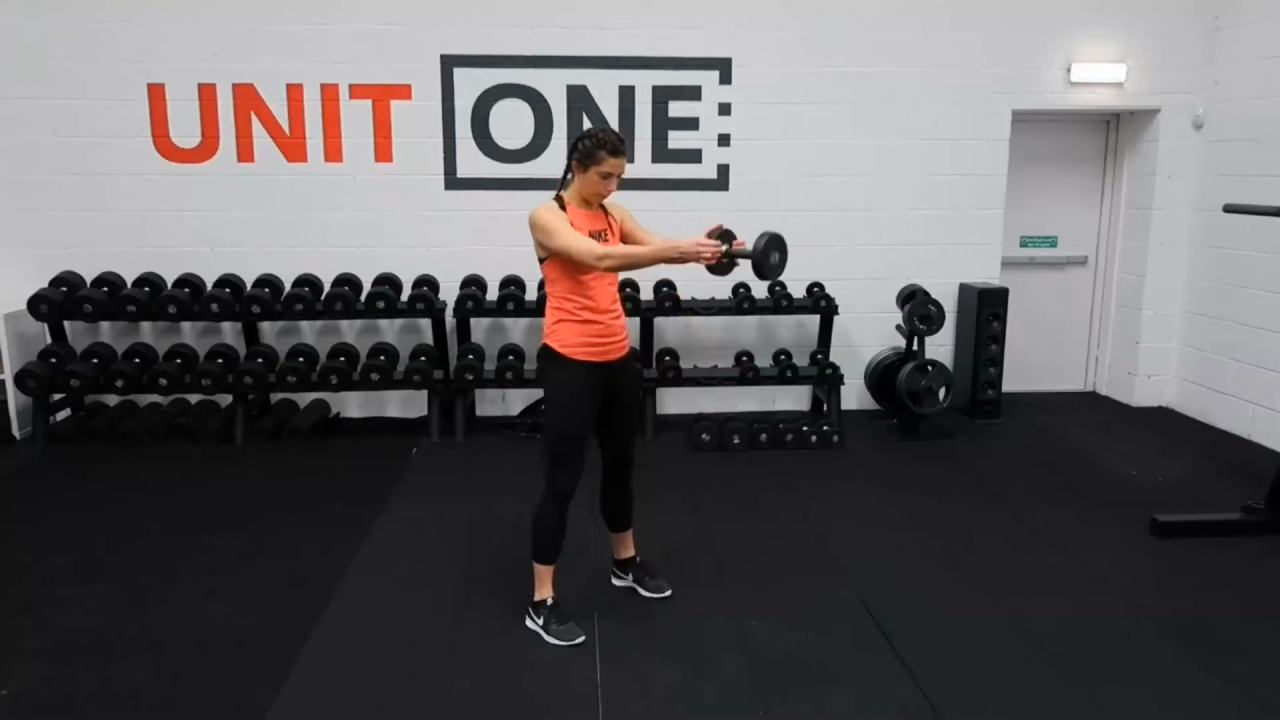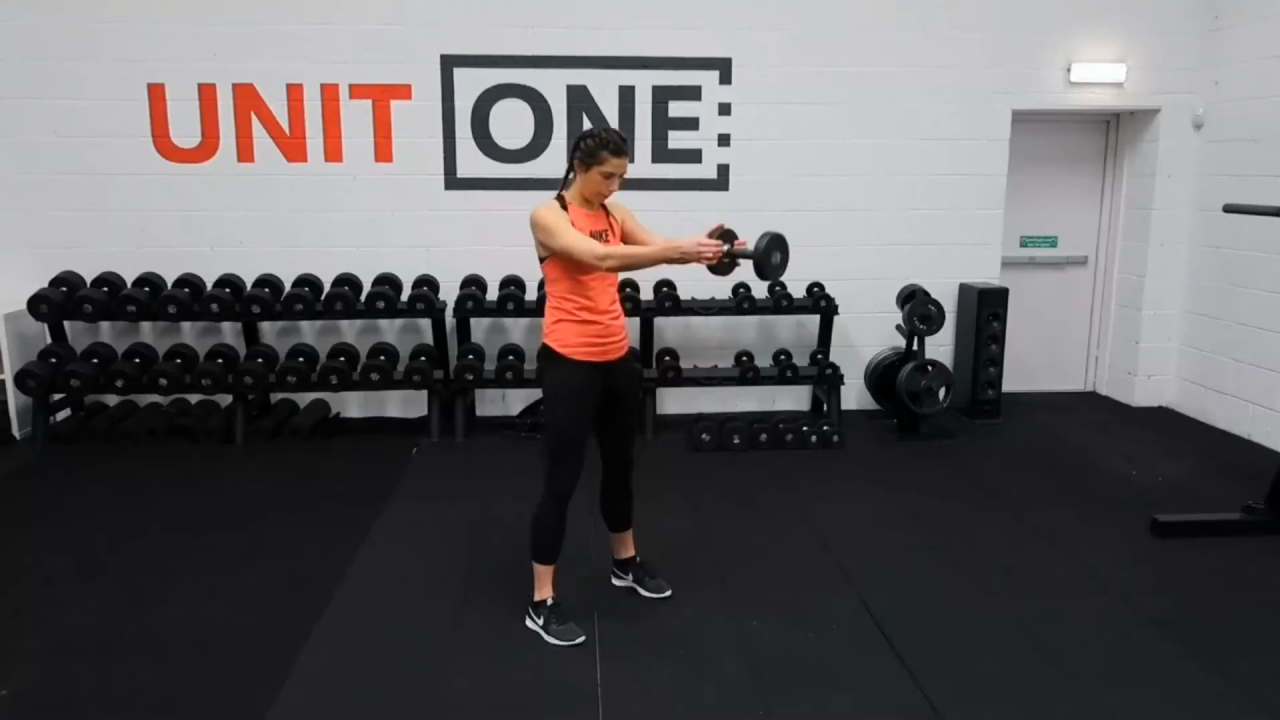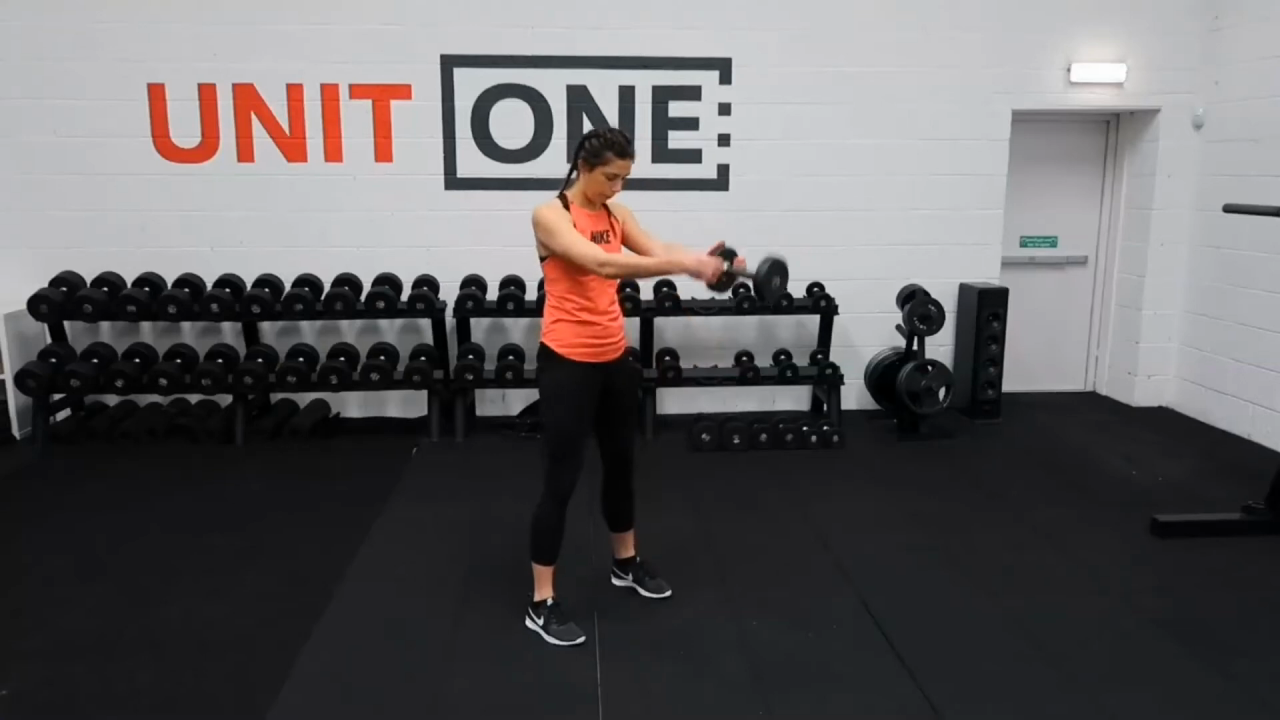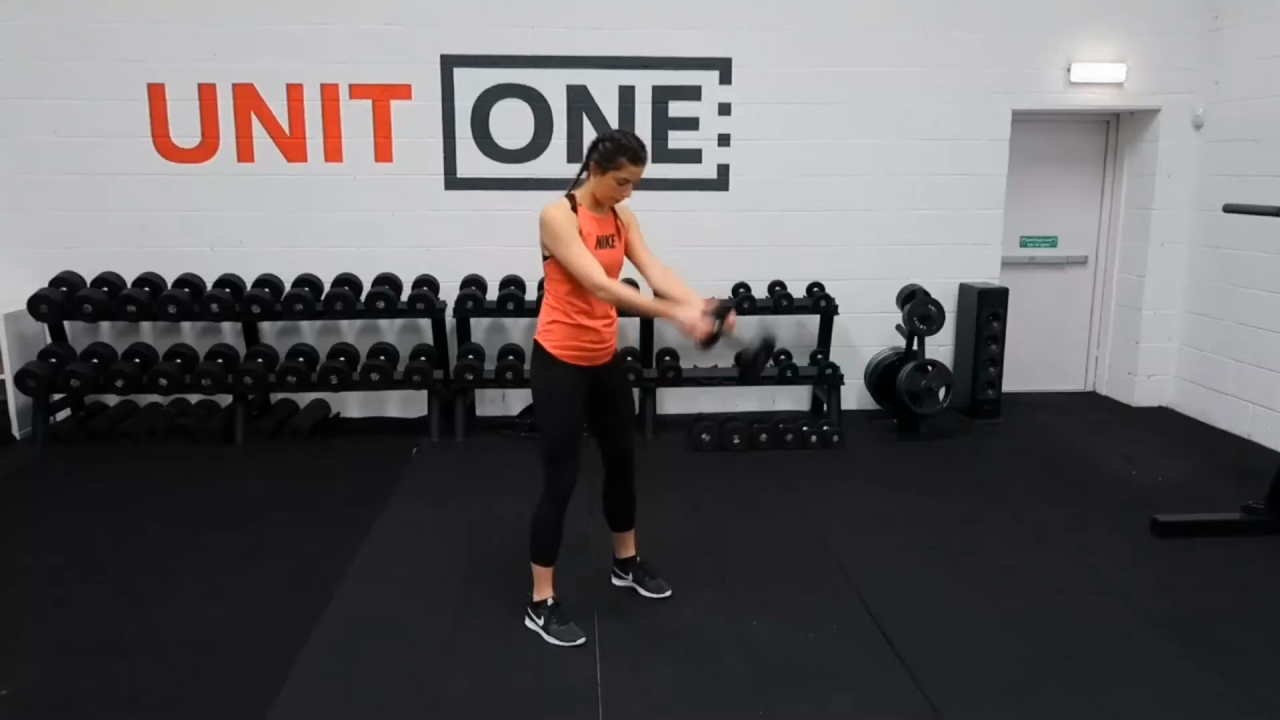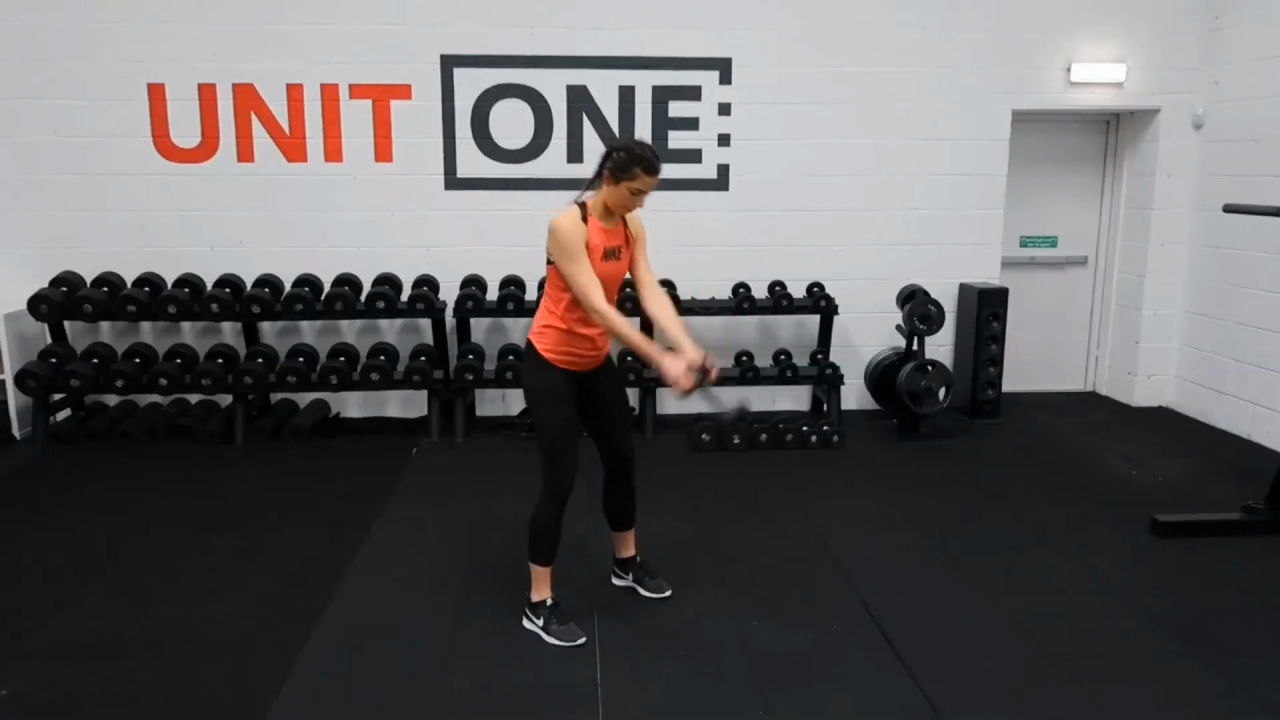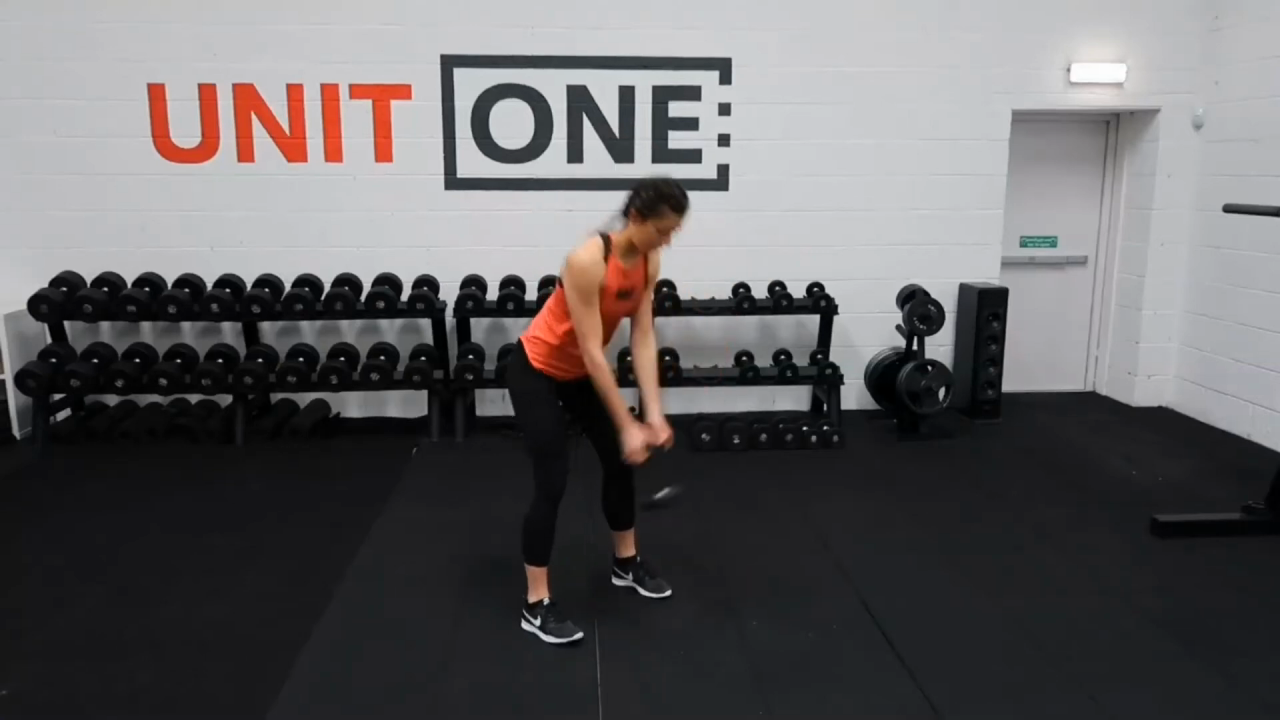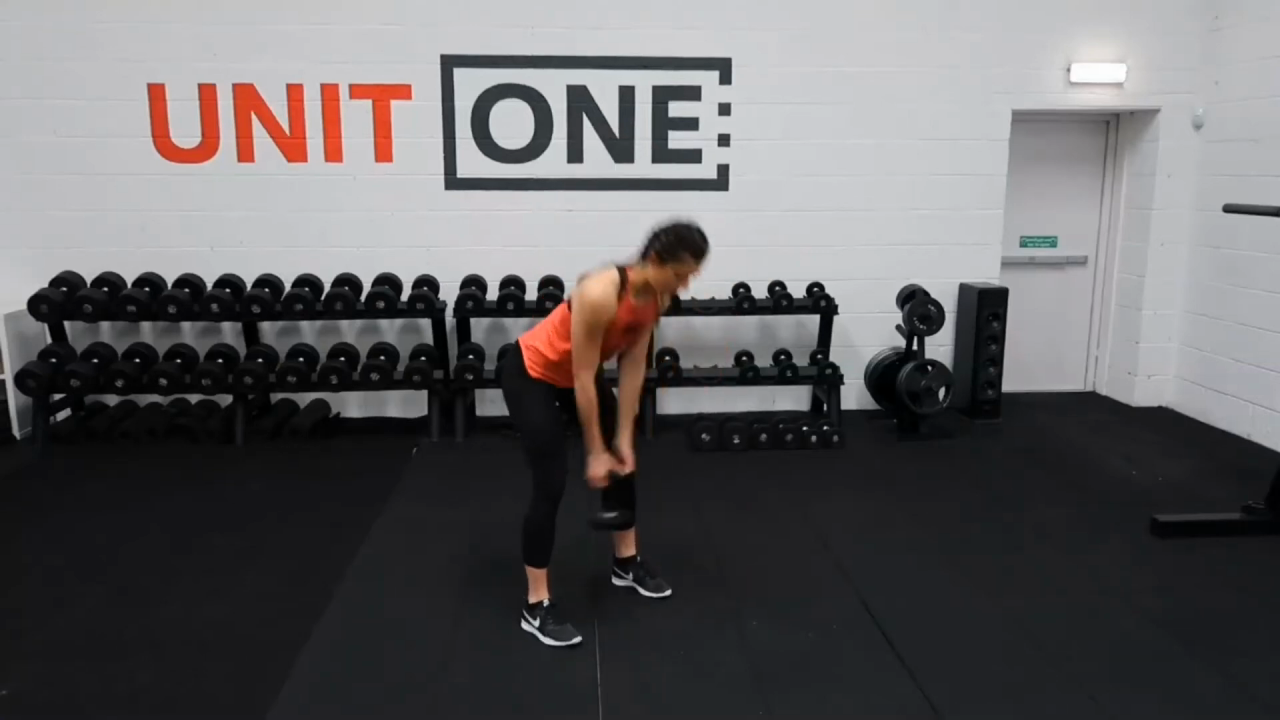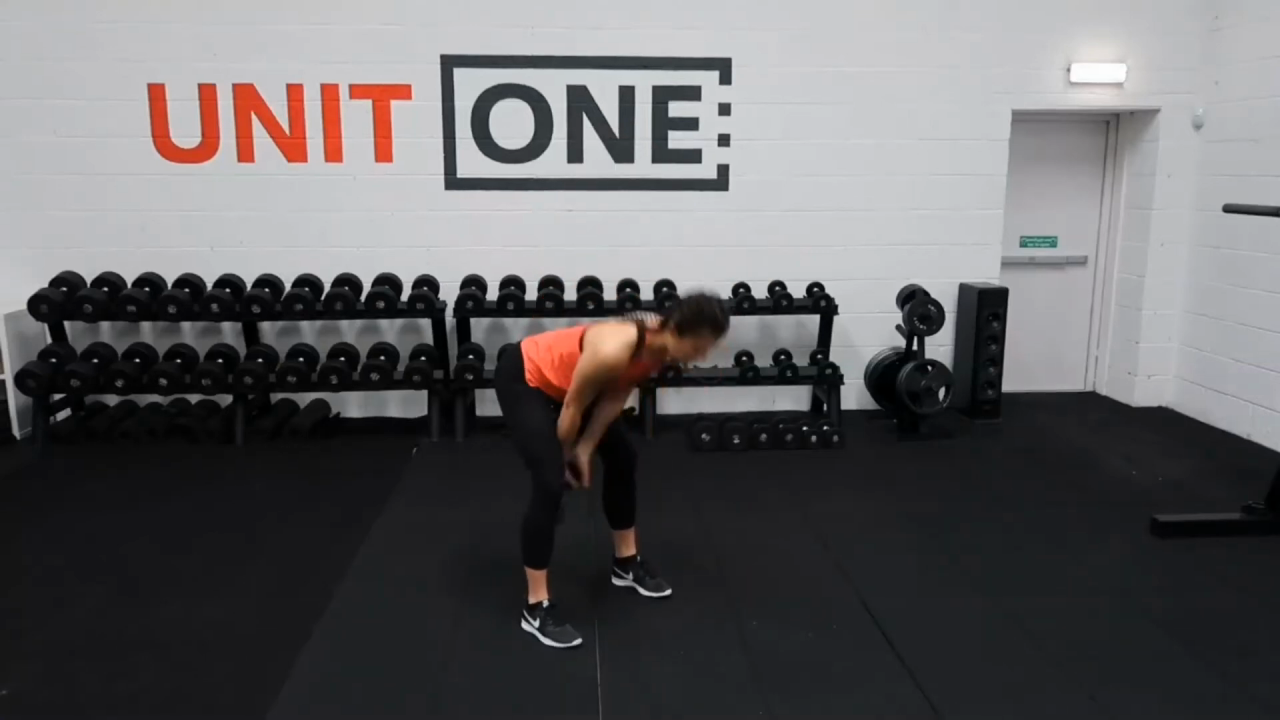
dt=0.1s
person 1, frame 1
left shoulder: (613, 213)
right shoulder: (546, 216)
left elbow: (654, 245)
right elbow: (600, 257)
left wrist: (700, 247)
right wrist: (678, 251)
left hip: (618, 359)
right hip: (571, 363)
left knee: (620, 465)
right knee: (563, 480)
left ankle: (625, 562)
right ankle: (541, 604)
person 1, frame 2
left shoulder: (614, 213)
right shoulder: (548, 216)
left elbow: (655, 245)
right elbow: (601, 258)
left wrist: (700, 247)
right wrist: (679, 251)
left hip: (618, 359)
right hip: (570, 363)
left knee: (620, 465)
right knee: (562, 481)
left ankle: (625, 562)
right ankle: (541, 604)
person 1, frame 3
left shoulder: (615, 213)
right shoulder: (550, 216)
left elbow: (654, 255)
right elbow: (596, 264)
left wrist: (701, 262)
right wrist: (685, 265)
left hip: (614, 360)
right hip: (567, 363)
left knee: (620, 463)
right knee: (561, 479)
left ankle: (626, 563)
right ankle: (540, 604)
person 1, frame 4
left shoulder: (622, 217)
right shoulder: (558, 216)
left elbow: (654, 271)
right elbow: (599, 285)
left wrist: (698, 303)
right wrist: (674, 315)
left hip: (606, 360)
right hip: (560, 363)
left knee: (622, 462)
right knee: (560, 481)
left ankle: (626, 562)
right ankle: (541, 604)
person 1, frame 5
left shoulder: (632, 227)
right shoulder: (568, 227)
left elbow: (650, 292)
right elbow: (596, 307)
left wrist: (686, 348)
right wrist: (659, 360)
left hip: (596, 363)
right hip: (551, 365)
left knee: (621, 461)
right knee: (560, 479)
left ankle: (627, 564)
right ankle: (539, 607)
person 1, frame 6
left shoulder: (647, 260)
right shoulder: (587, 259)
left elbow: (643, 335)
right elbow: (591, 351)
left wrist: (653, 411)
right wrist: (626, 424)
left hip: (582, 371)
right hip: (538, 368)
left knee: (620, 461)
right knee: (553, 481)
left ankle: (626, 563)
right ankle: (535, 605)
person 1, frame 7
left shoulder: (656, 294)
right shoulder: (601, 294)
left elbow: (633, 368)
right elbow: (583, 379)
left wrist: (623, 436)
right wrist: (594, 451)
left hip: (574, 378)
right hip: (532, 375)
left knee: (623, 463)
right knee: (552, 482)
left ankle: (627, 563)
right ankle: (536, 608)
person 1, frame 8
left shoulder: (664, 341)
right shoulder: (614, 351)
left elbow: (614, 400)
right elbow: (570, 409)
left wrist: (581, 453)
right wrist: (563, 455)
left hip: (563, 381)
right hip: (526, 377)
right knee: (550, 482)
left ankle: (627, 561)
right ankle: (537, 606)
